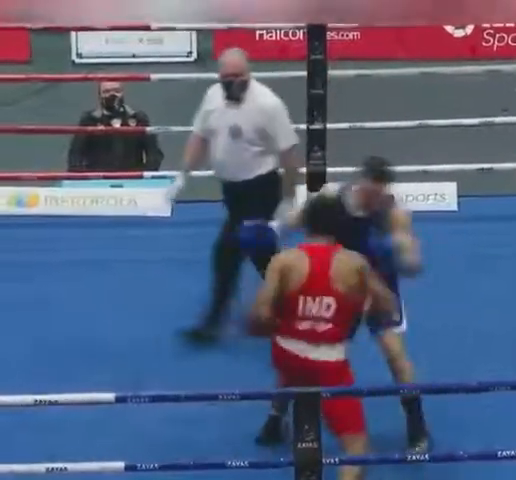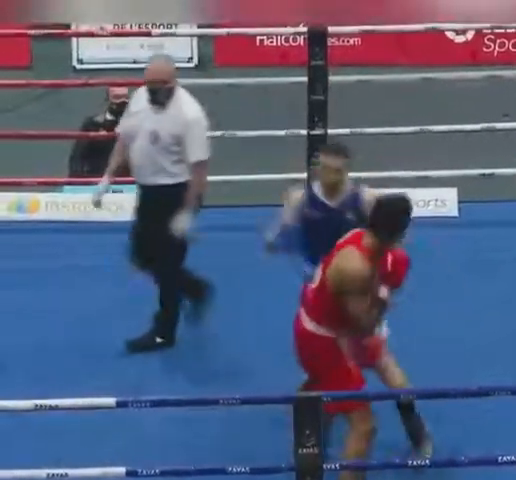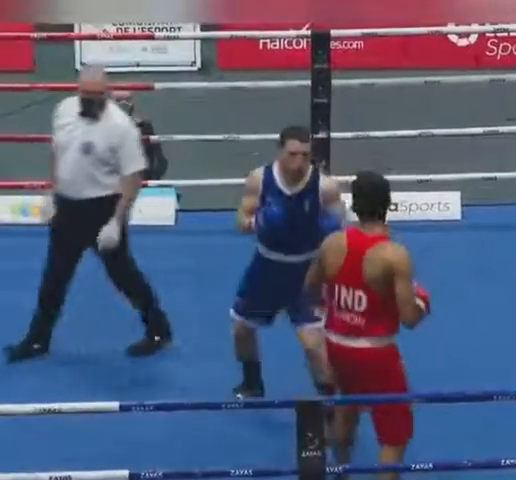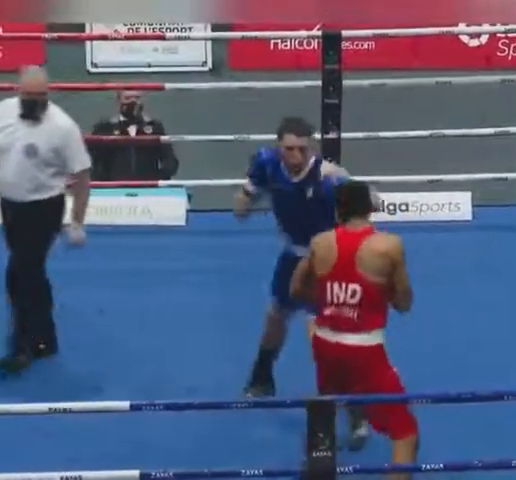
dt=0.4s
person 1, frame 1
left shoulder: (394, 213)
right shoulder: (334, 195)
left elbow: (413, 263)
right elbow: (296, 218)
left wrist: (397, 258)
left hip: (379, 282)
left knee: (394, 352)
left ankle: (417, 427)
person 1, frame 2
left shoulder: (366, 199)
right shoulder: (299, 199)
right elbow: (277, 242)
right wrist: (278, 237)
left knee: (379, 356)
left ankle: (415, 426)
person 1, frame 3
left shoulder: (325, 186)
right shoulder: (258, 179)
left elbow: (340, 226)
right elbow: (242, 221)
left wrist: (334, 230)
right wrist: (256, 224)
left hip: (306, 269)
right hip: (266, 264)
left knee: (313, 343)
right knee: (241, 331)
right ankle: (252, 384)
person 1, frame 4
left shoulder: (328, 173)
right shoulder: (271, 168)
right elbow: (240, 211)
right wrist: (254, 181)
right hip: (294, 253)
right knee: (275, 316)
left ankle: (357, 414)
right ankle: (262, 380)
person 2, frame 1
left shoulder: (267, 104)
right shoulder: (213, 95)
left elbow: (289, 153)
right elbow: (200, 137)
left wrist: (288, 199)
right wrist: (182, 175)
left hip: (259, 189)
right hip: (231, 187)
left knee: (225, 253)
right knee: (261, 253)
left ankle: (213, 322)
person 2, frame 2
left shoulder: (189, 114)
right shoulder: (140, 98)
left elbow: (199, 167)
right elbow: (125, 139)
left wrist: (186, 212)
right wrist: (106, 177)
left hip: (173, 194)
right hip: (149, 191)
left knee: (166, 263)
right knee: (142, 255)
left ankle: (163, 332)
right ankle: (195, 289)
person 2, frame 3
left shoulder: (121, 126)
right shoulder: (64, 109)
left elbow: (132, 178)
left wrist: (115, 223)
right wrist: (51, 195)
left hip: (103, 208)
right hip: (68, 206)
left knee: (123, 275)
right knee: (54, 276)
left ankle: (158, 329)
right ankle: (37, 339)
person 2, frame 4
left shoulder: (63, 126)
left elbow: (81, 176)
left wrist: (77, 223)
left hip: (43, 209)
right knee: (30, 275)
right ankle: (42, 341)
person 3, frame 1
left shoulder: (285, 261)
right shoulder: (355, 262)
left elbow: (260, 314)
right elbow: (389, 308)
left hip: (287, 352)
right hip: (328, 362)
right knee: (355, 437)
person 3, frame 2
left shoulder: (359, 235)
right shoulder: (357, 269)
right elbow: (364, 326)
right wrist: (385, 290)
left hip: (311, 325)
right hip: (322, 339)
left knee: (325, 386)
right knee: (363, 425)
person 3, frame 3
left shoulder: (331, 243)
right shoulder: (395, 256)
left elbow: (308, 289)
right elbow: (408, 318)
right wrist: (421, 304)
left hip: (336, 345)
right hip: (375, 354)
left knee: (350, 397)
right knee: (395, 438)
person 3, frame 4
left shoulder: (320, 243)
right shoulder: (389, 245)
left elbow: (296, 290)
right elbow: (403, 304)
left hip: (325, 343)
right hip: (365, 350)
right knee: (406, 434)
